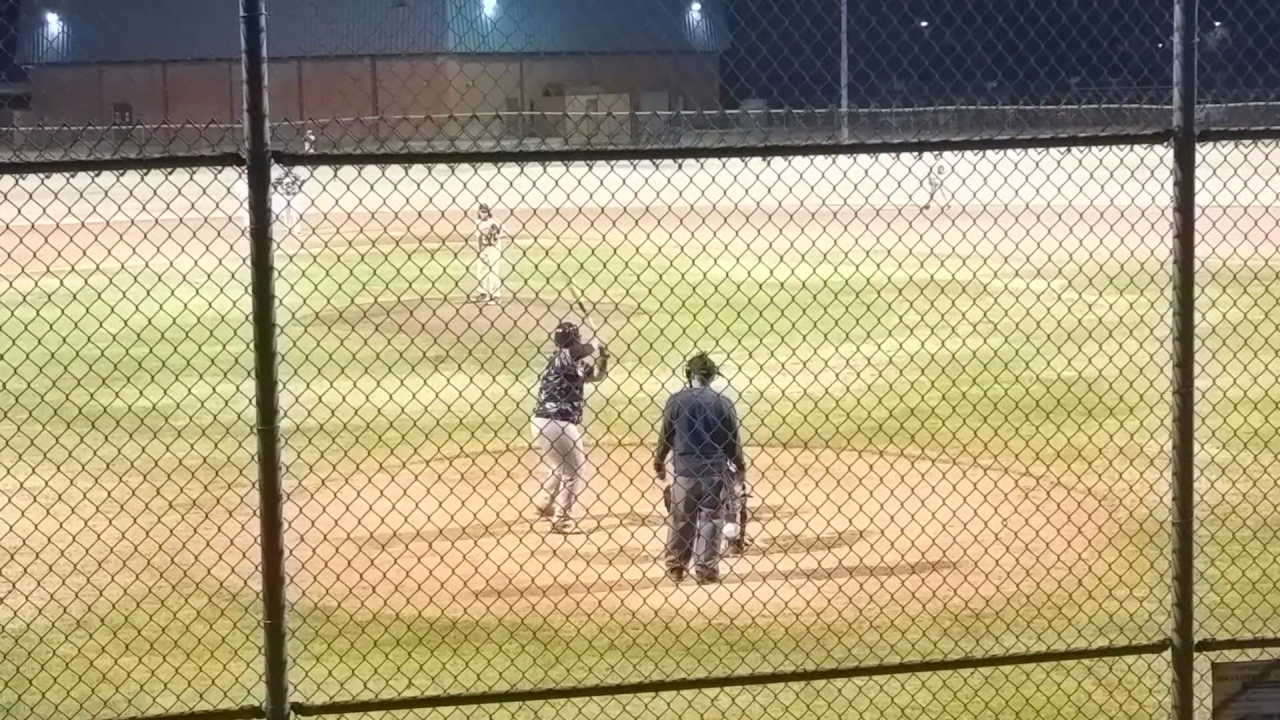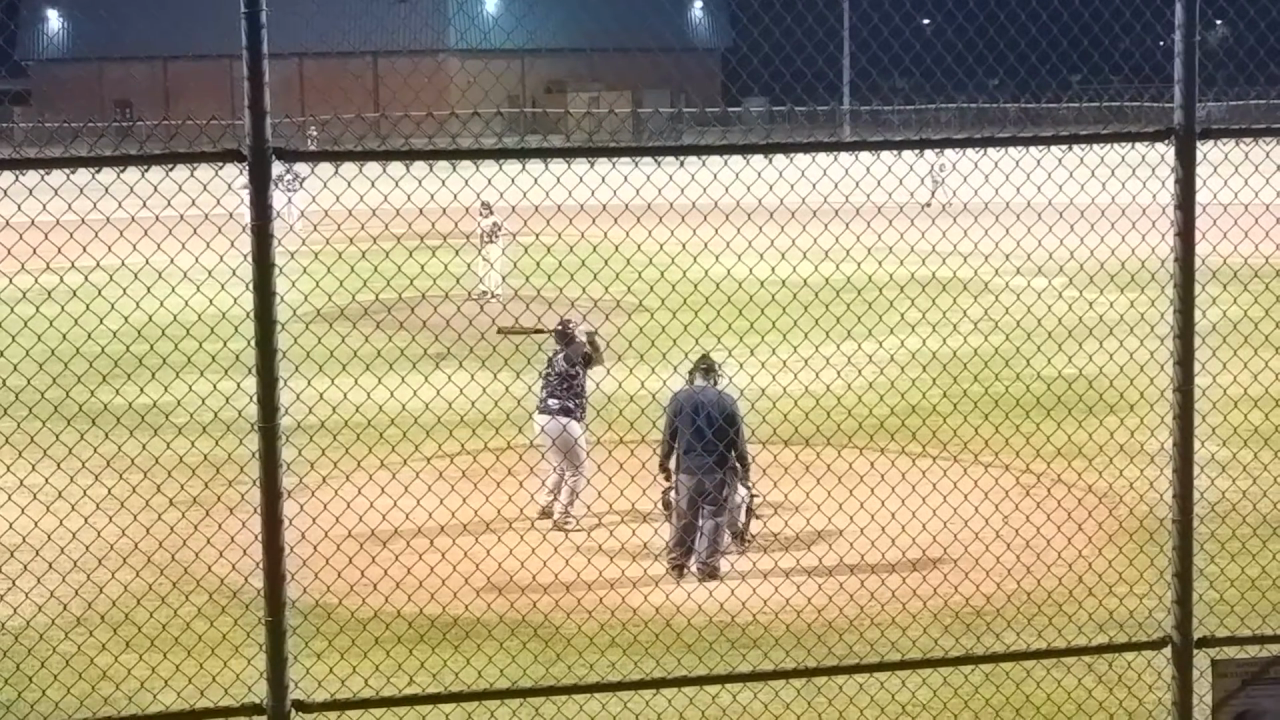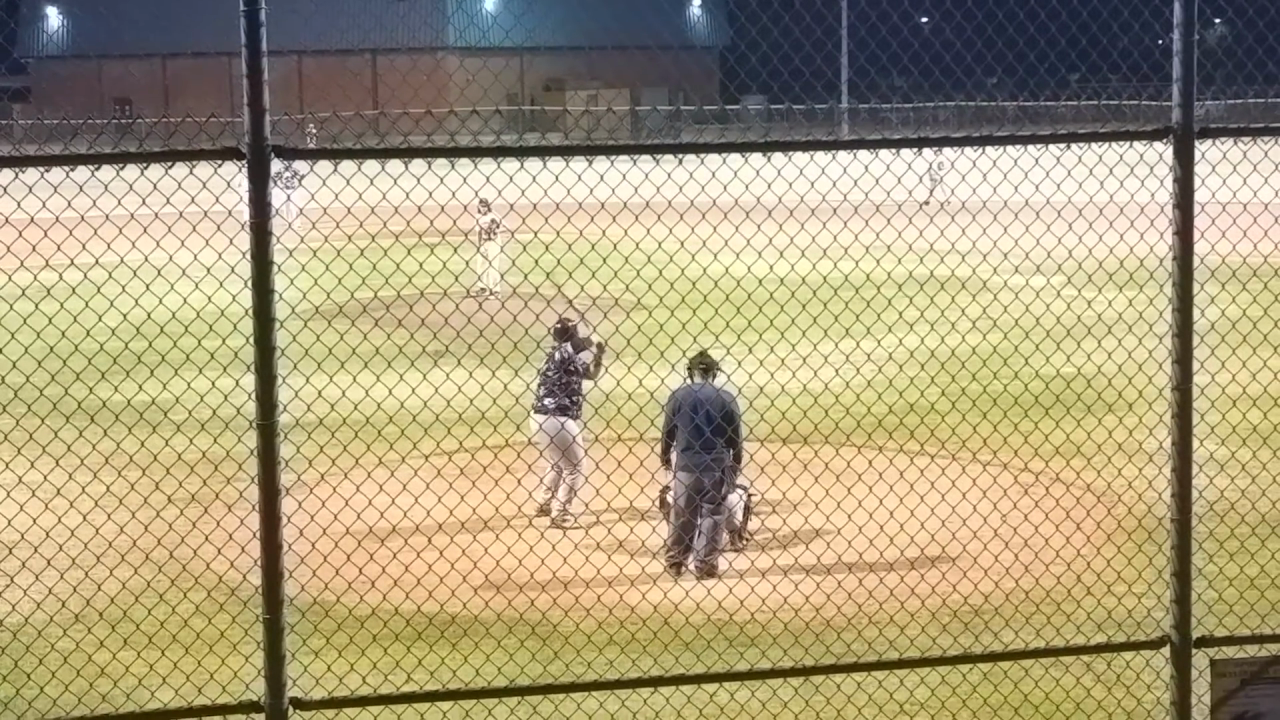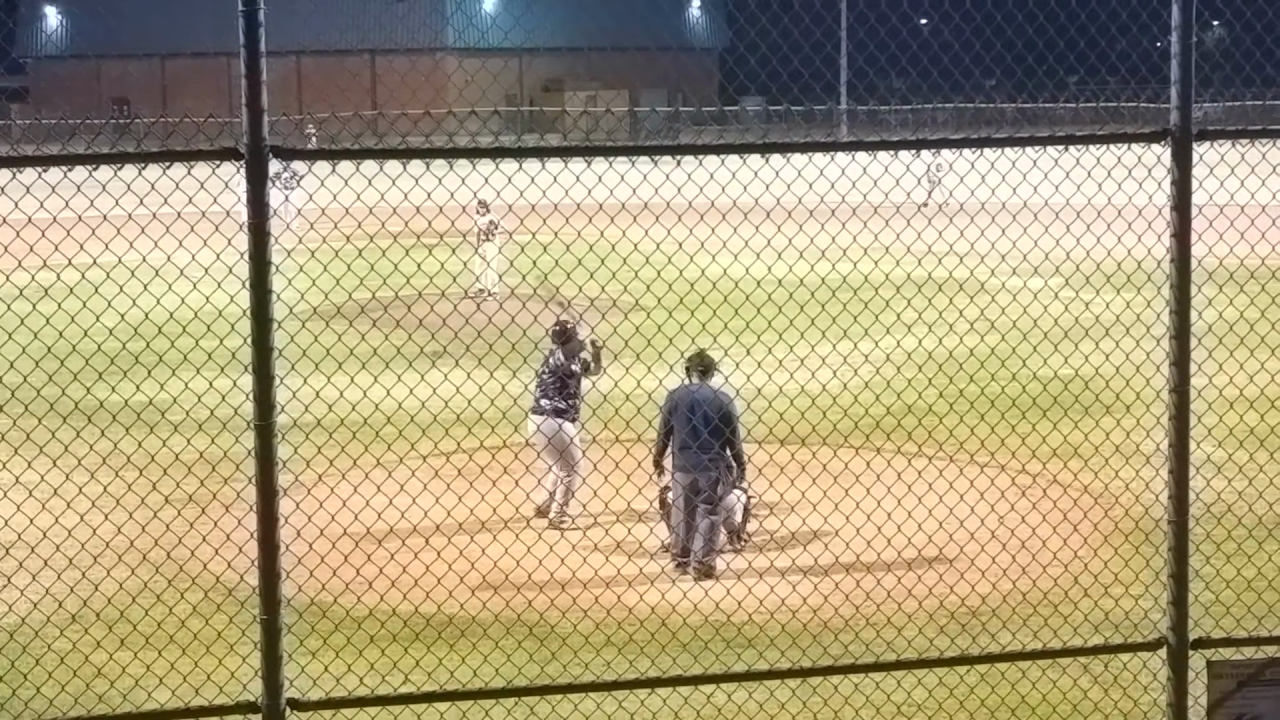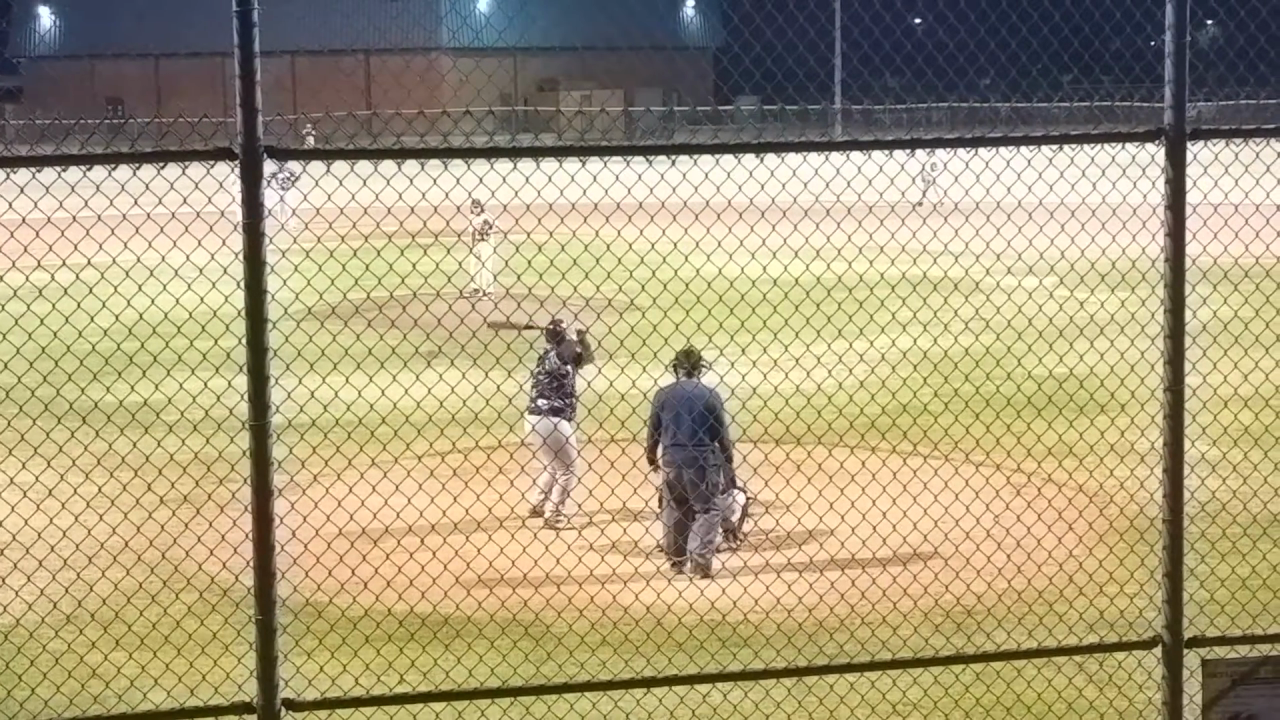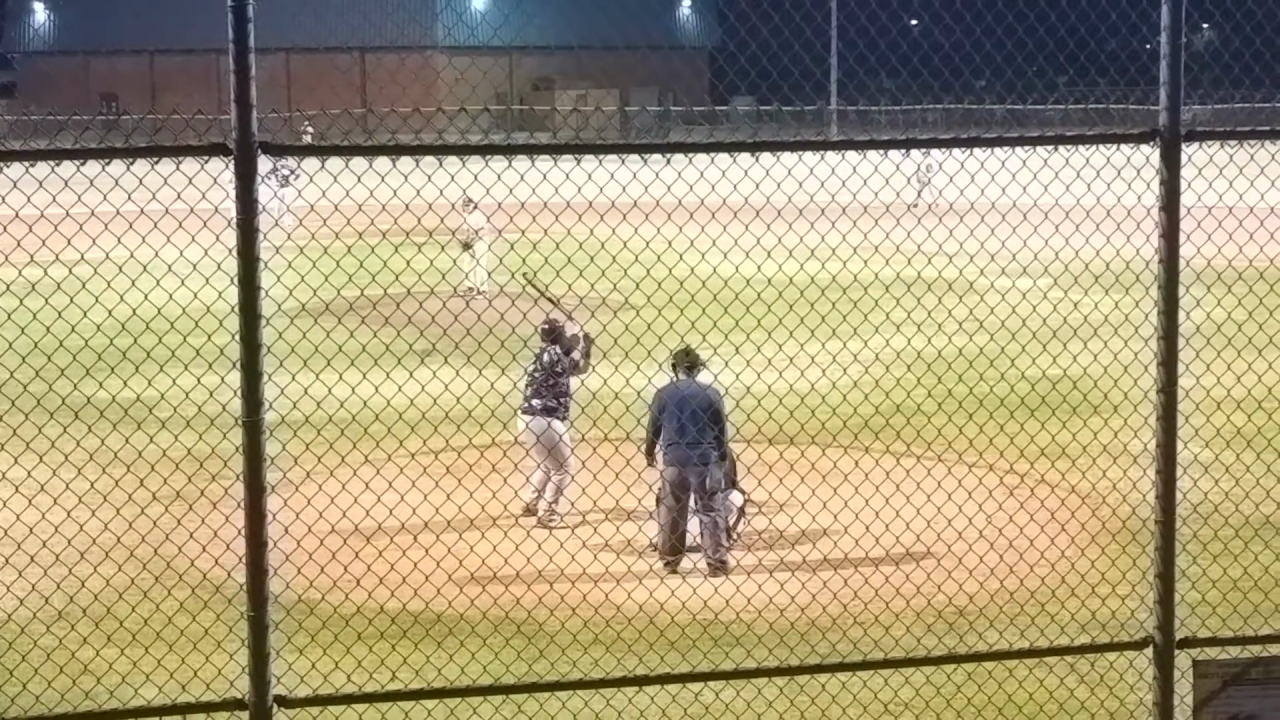
dt=0.4s
person 1, frame 1
left shoulder: (676, 400)
right shoulder: (723, 403)
left elbow: (665, 438)
right elbow: (733, 441)
left wrist: (659, 463)
right wrist: (740, 468)
left hip: (685, 470)
right hip: (715, 471)
left knee: (680, 520)
right knee: (711, 521)
left ankle: (675, 567)
right ankle: (706, 569)
person 1, frame 2
left shoulder: (679, 398)
right shoulder: (726, 400)
left elbow: (669, 437)
right elbow: (737, 439)
left wrist: (664, 464)
right wrist: (744, 467)
left hip: (687, 468)
right hip: (719, 469)
left knee: (683, 518)
right knee: (714, 518)
left ankle: (677, 564)
right ankle: (707, 567)
person 1, frame 3
left shoulder: (678, 396)
right shoulder: (725, 398)
left elbow: (667, 434)
right elbow: (736, 436)
left wrist: (665, 457)
right wrist: (736, 461)
left hip: (686, 466)
right hip: (717, 466)
left knee: (681, 516)
right knee: (713, 516)
left ankle: (675, 563)
right ankle: (705, 565)
person 1, frame 4
left shoulder: (675, 397)
right shoulder: (722, 399)
left elbow: (664, 435)
right elbow: (733, 438)
left wrist: (657, 461)
right wrist: (740, 466)
left hip: (683, 466)
right hip: (714, 466)
left knee: (682, 516)
right knee: (709, 517)
left ankle: (682, 561)
right ankle: (703, 565)
person 1, frame 5
left shoulder: (663, 394)
right shoulder: (710, 395)
left elbow: (653, 432)
right elbow: (722, 435)
left wrist: (651, 457)
right wrist: (729, 463)
left hip: (672, 462)
right hip: (703, 462)
left knee: (674, 513)
right knee: (709, 512)
left ankle: (677, 560)
right ankle: (700, 560)
person 1, frame 6
left shoulder: (664, 394)
right shoulder: (711, 393)
left elbow: (653, 430)
right elbow: (721, 432)
left wrist: (649, 453)
right wrist: (722, 459)
left hip: (674, 461)
right hip: (706, 461)
left knee: (672, 513)
right knee: (712, 513)
left ankle: (670, 561)
right ankle: (716, 563)
person 2, frame 1
left shoulder: (576, 362)
right shoulder: (560, 358)
left elbow: (597, 376)
right elbow: (578, 351)
left wrist: (603, 358)
right wrist: (589, 348)
left hip: (547, 423)
right hip: (556, 424)
left knee: (558, 468)
right knee: (574, 472)
left ankle: (545, 505)
right ankle: (562, 520)
person 2, frame 2
left shoulder: (574, 357)
right shoulder: (560, 359)
left elbow: (598, 359)
right elbow: (573, 356)
left wrist: (592, 341)
right wrist: (580, 340)
left hip: (549, 420)
right hip: (559, 421)
left knee: (560, 466)
right knee: (576, 469)
left ankle: (546, 506)
right ankle: (563, 517)
person 2, frame 3
left shoulder: (571, 358)
right shoulder: (559, 354)
left elbow: (591, 374)
right elbow: (579, 344)
left wrist: (598, 356)
right wrist: (593, 346)
left hip: (548, 419)
right hip: (555, 420)
left knee: (558, 464)
right knee: (574, 467)
left ankle: (544, 504)
right ankle: (561, 515)
person 2, frame 4
left shoulder: (572, 359)
right shoulder: (555, 358)
left elbow: (595, 370)
right elbow: (570, 353)
left wrist: (596, 351)
right wrist: (581, 340)
left hip: (552, 421)
right hip: (552, 421)
left knee: (559, 466)
right knee: (571, 469)
left ankle: (545, 506)
right ankle: (559, 516)
person 2, frame 5
left shoulder: (563, 357)
right shoulder: (549, 358)
left elbow: (588, 358)
right elbow: (566, 354)
left wrist: (582, 338)
right wrist: (571, 338)
left hip: (543, 421)
right hip: (549, 421)
left knee: (552, 465)
right knee: (568, 468)
left ankle: (538, 506)
right ankle: (555, 515)
person 2, frame 6
left shoulder: (559, 358)
right shoulder: (548, 355)
left elbow: (581, 368)
right elbow: (569, 346)
left wrist: (587, 347)
right wrist: (577, 333)
left hip: (535, 420)
right hip: (543, 420)
left knee: (547, 464)
right knee: (562, 467)
left ankle: (531, 504)
right ankle: (548, 514)
